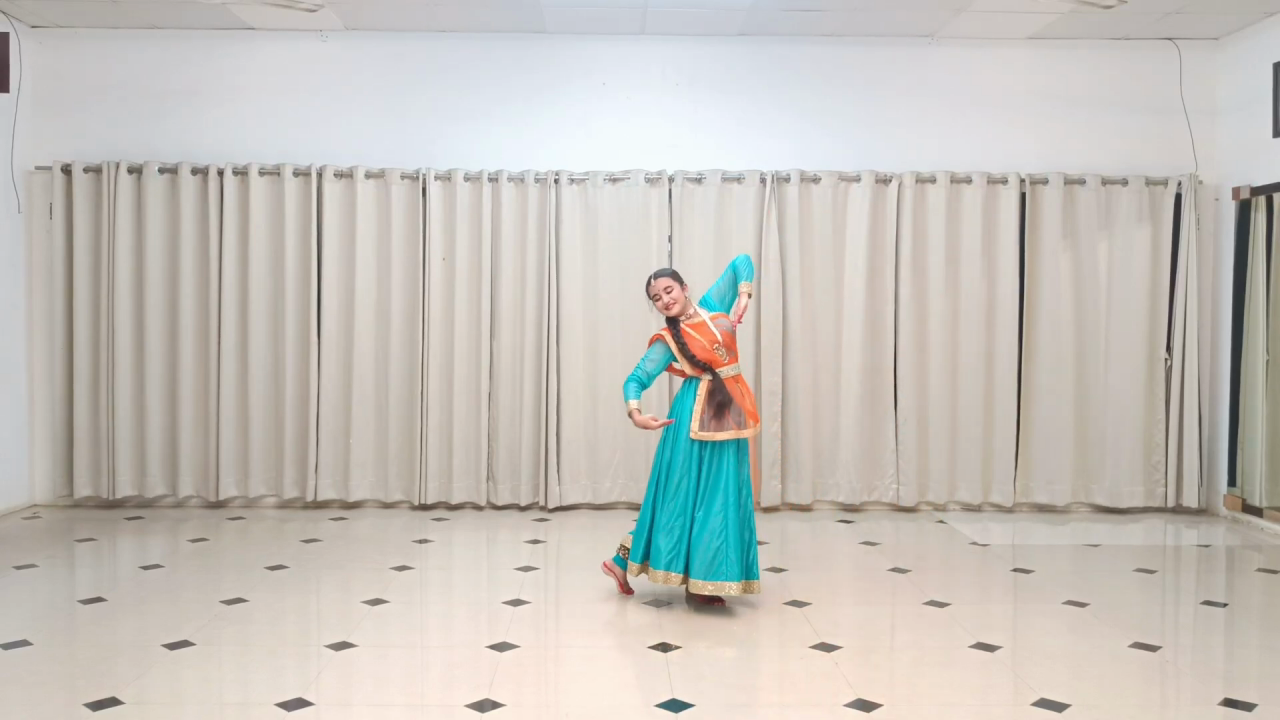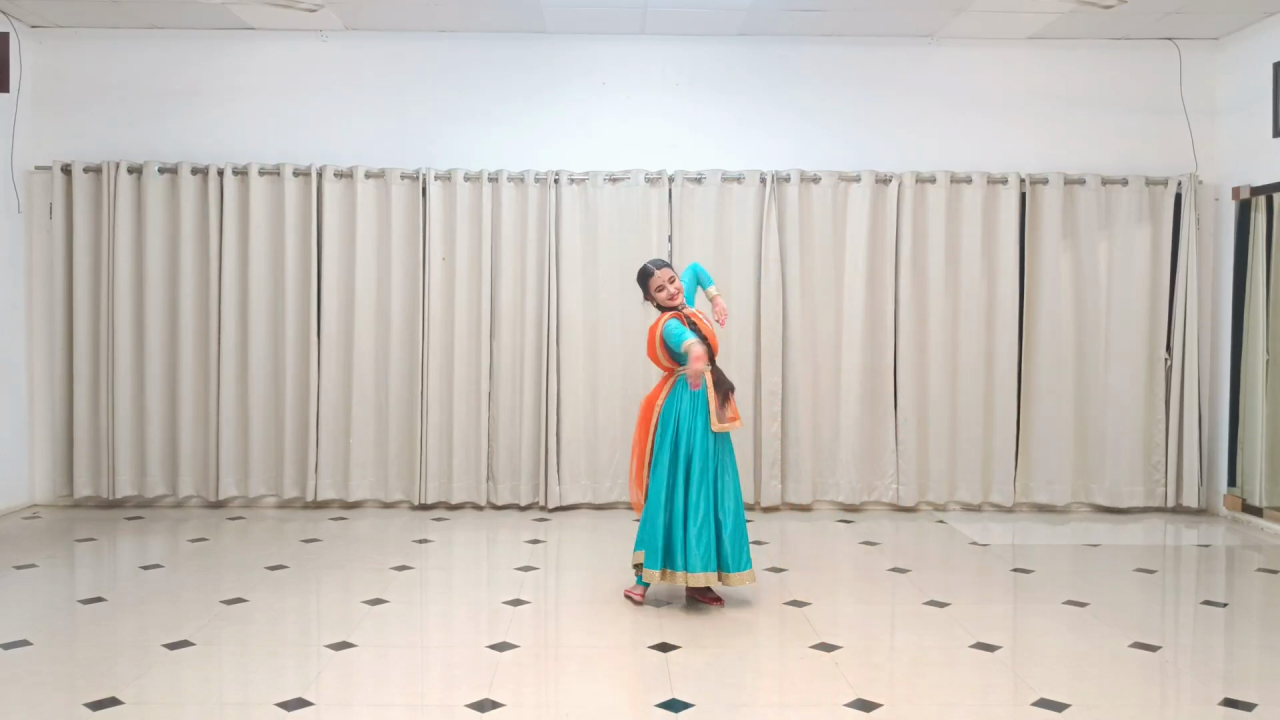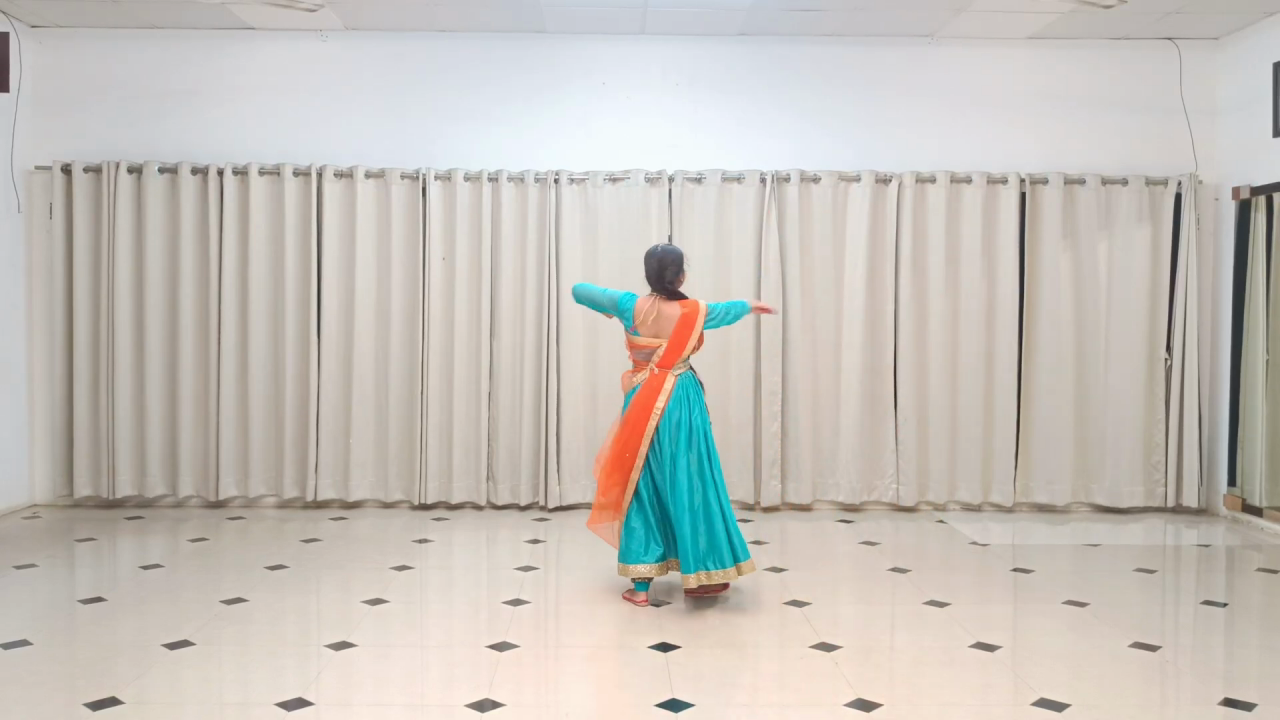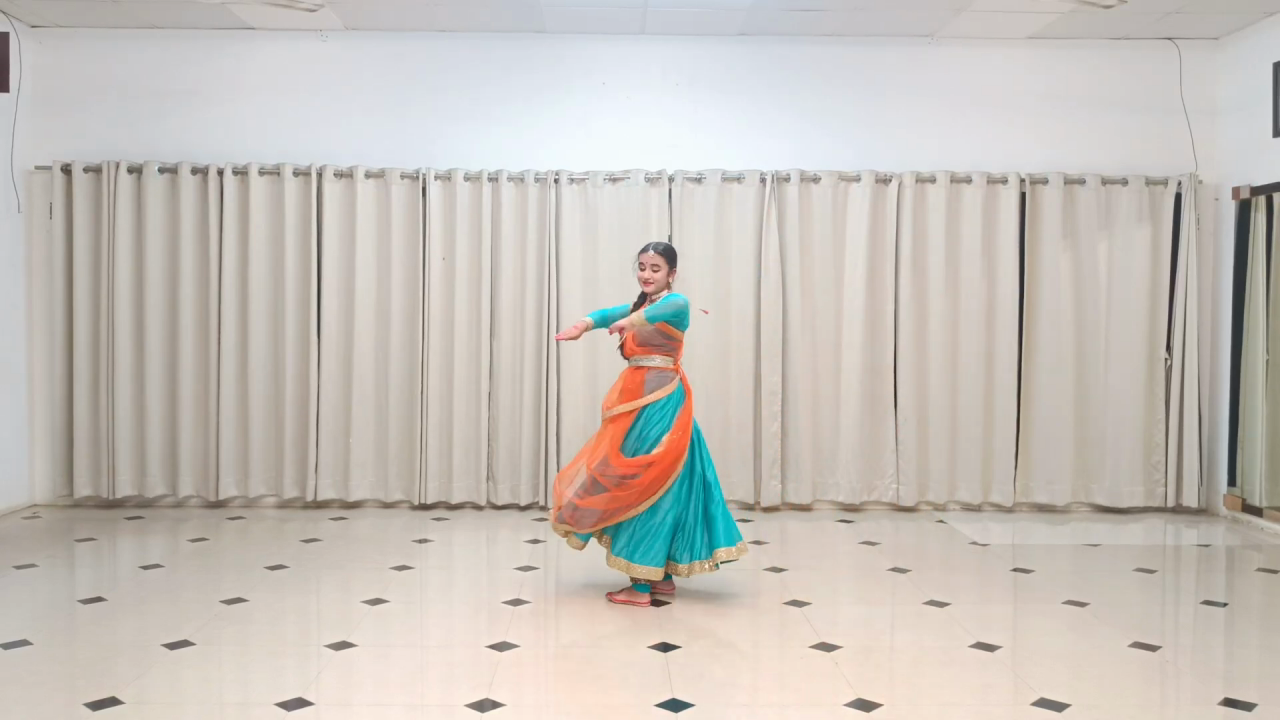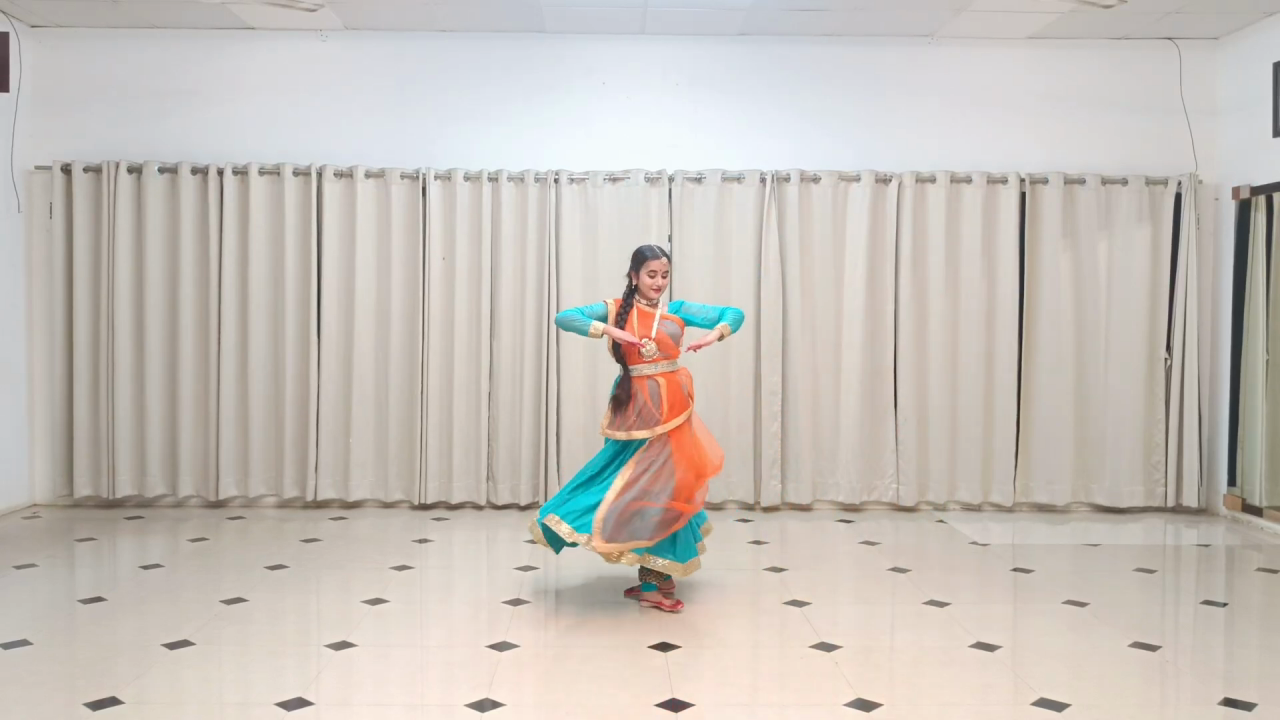
dt=0.3s
person 1, frame 1
left shoulder: (713, 304)
right shoulder: (666, 339)
left elbow: (743, 261)
right elbow: (635, 379)
left wrist: (744, 297)
right wrist: (634, 410)
left hip: (730, 410)
right hip: (698, 414)
left knee: (722, 496)
right knee: (684, 493)
left ankle: (704, 579)
right ankle: (624, 561)
person 1, frame 2
left shoulder: (682, 303)
right shoulder: (670, 323)
left elbow: (695, 269)
right elbow: (684, 338)
left wrist: (715, 296)
right wrist: (692, 348)
left hip: (689, 406)
right hip: (688, 407)
left knee: (701, 486)
right knee: (681, 486)
left ankle: (692, 578)
person 1, frame 3
left shoulder: (633, 305)
right shoulder: (697, 312)
left elbow: (579, 290)
right elbow: (729, 308)
right wrist: (752, 304)
left hip: (640, 402)
right hip: (681, 402)
left knee: (645, 487)
right knee: (690, 483)
left ankle: (641, 584)
right ankle: (701, 575)
person 1, frame 4
left shoulder: (671, 302)
right shoulder: (642, 305)
left elbow: (666, 307)
right elbow: (603, 315)
left wrist: (628, 321)
right wrist: (583, 324)
left hip: (659, 402)
right hip: (646, 403)
left knee: (640, 484)
right knee: (660, 485)
left ankle: (642, 584)
right ankle: (663, 572)
person 1, frame 5
left shoulder: (678, 311)
right shoulder: (614, 310)
left elbow: (734, 313)
right elbow: (564, 318)
left wrist: (715, 334)
right wrist: (606, 330)
left hip: (670, 407)
right hip: (633, 409)
left knee: (662, 487)
right knee: (618, 479)
left ankle: (654, 584)
right ankle: (657, 576)
